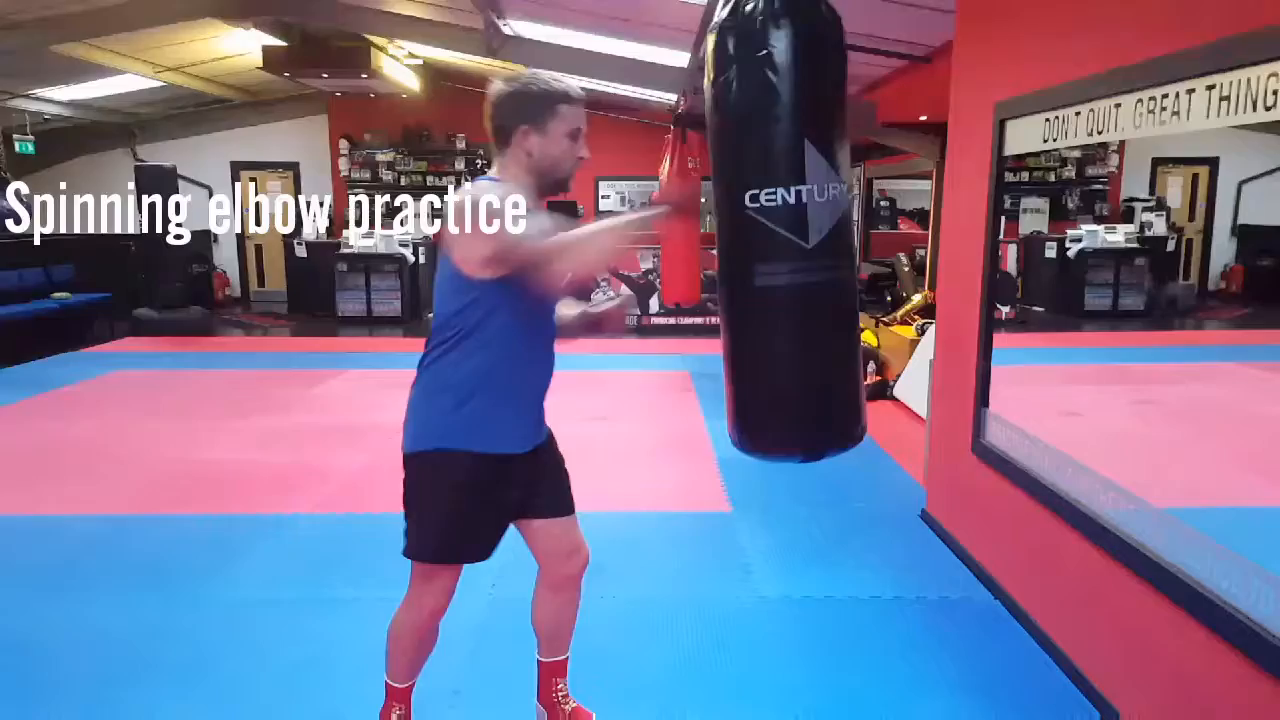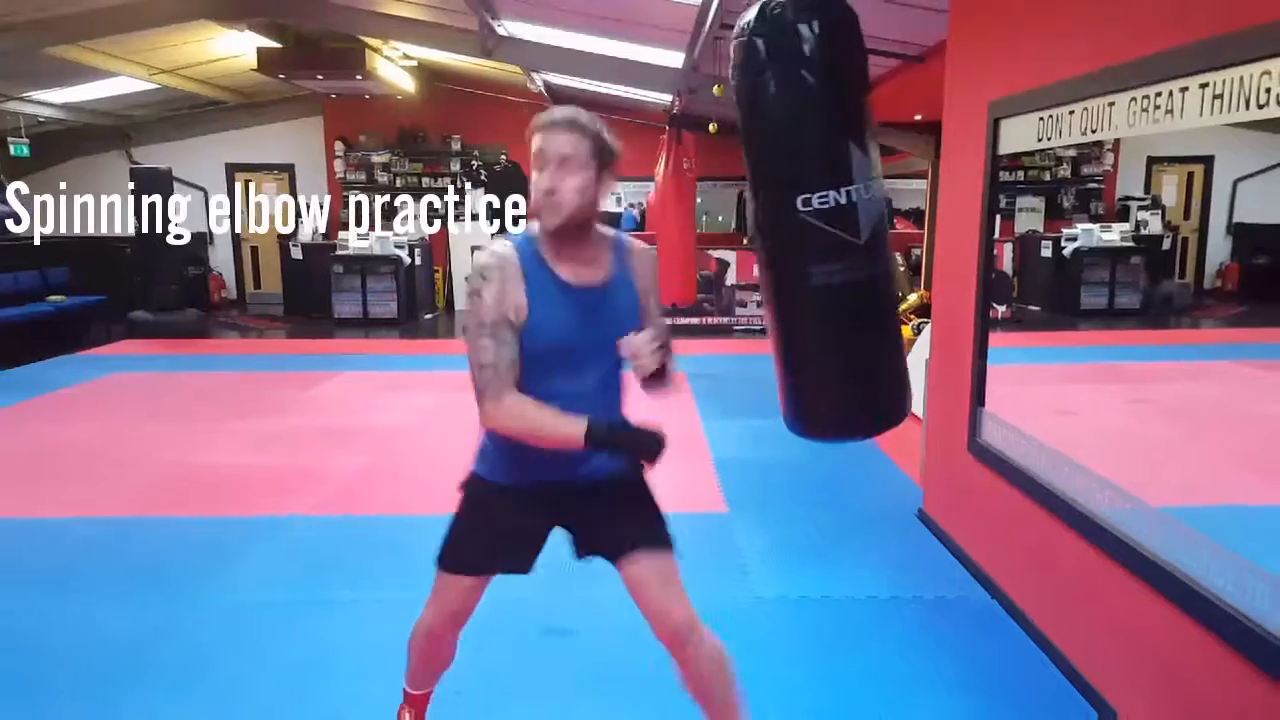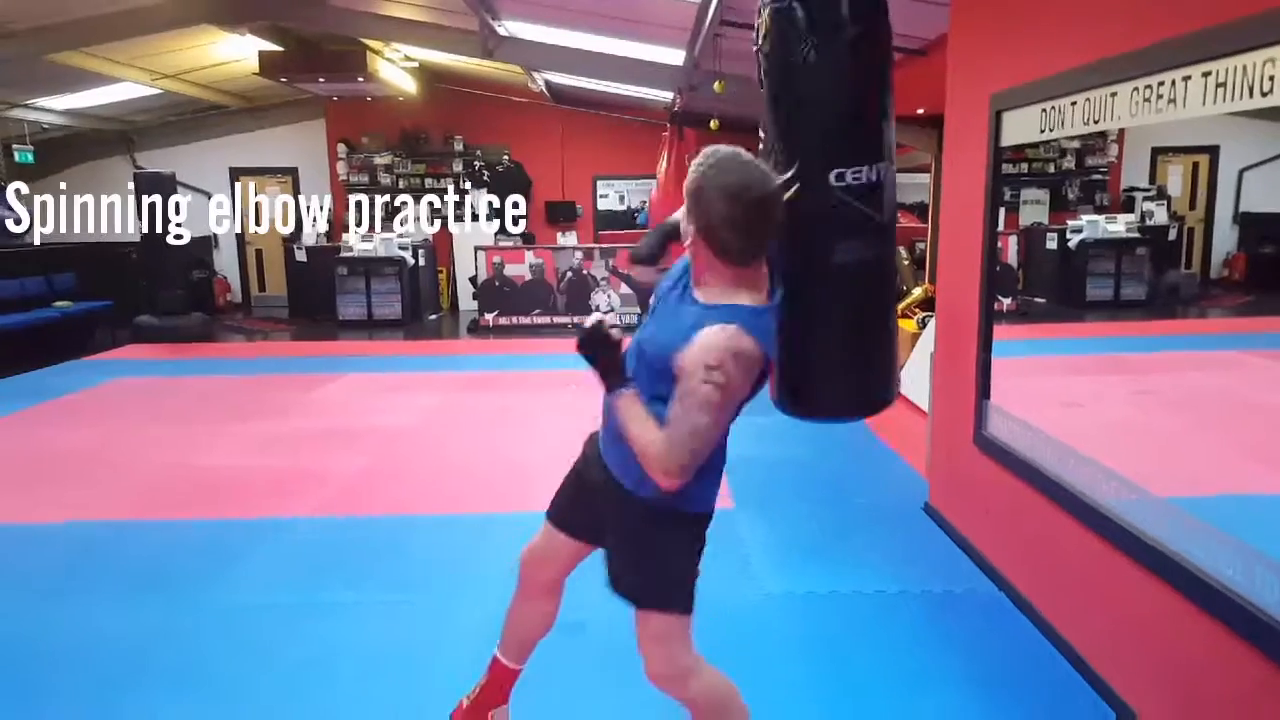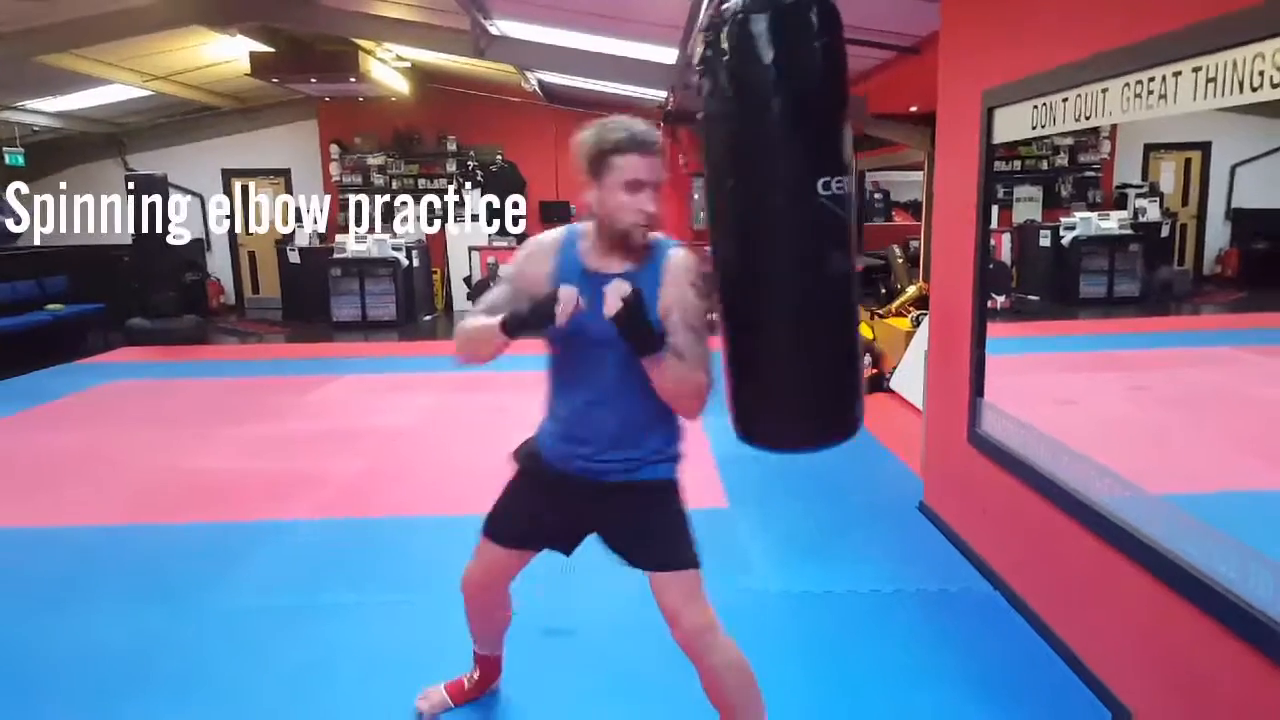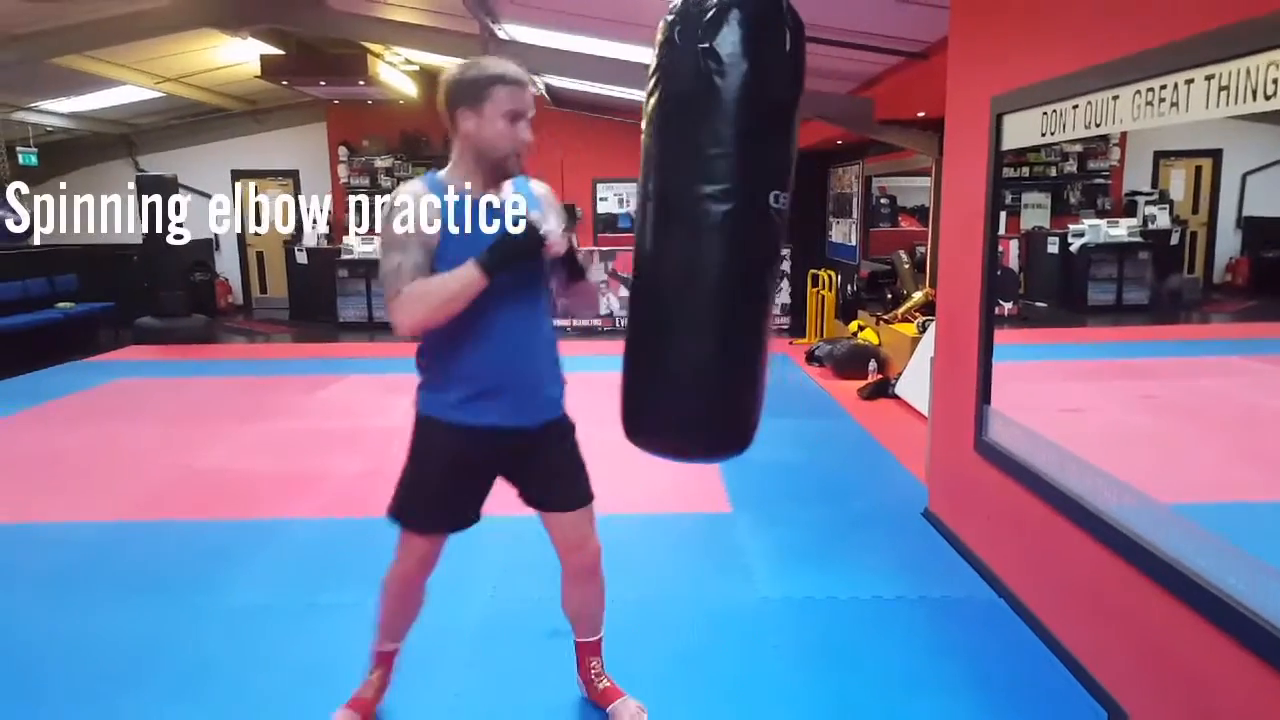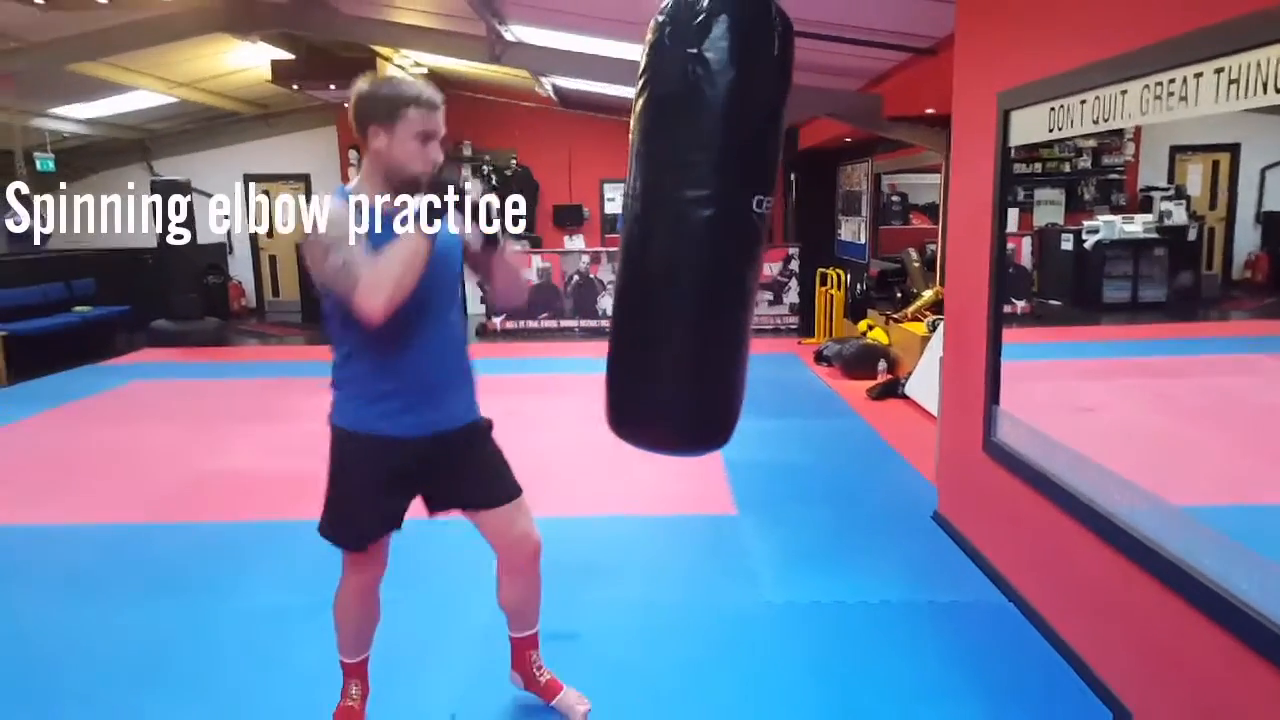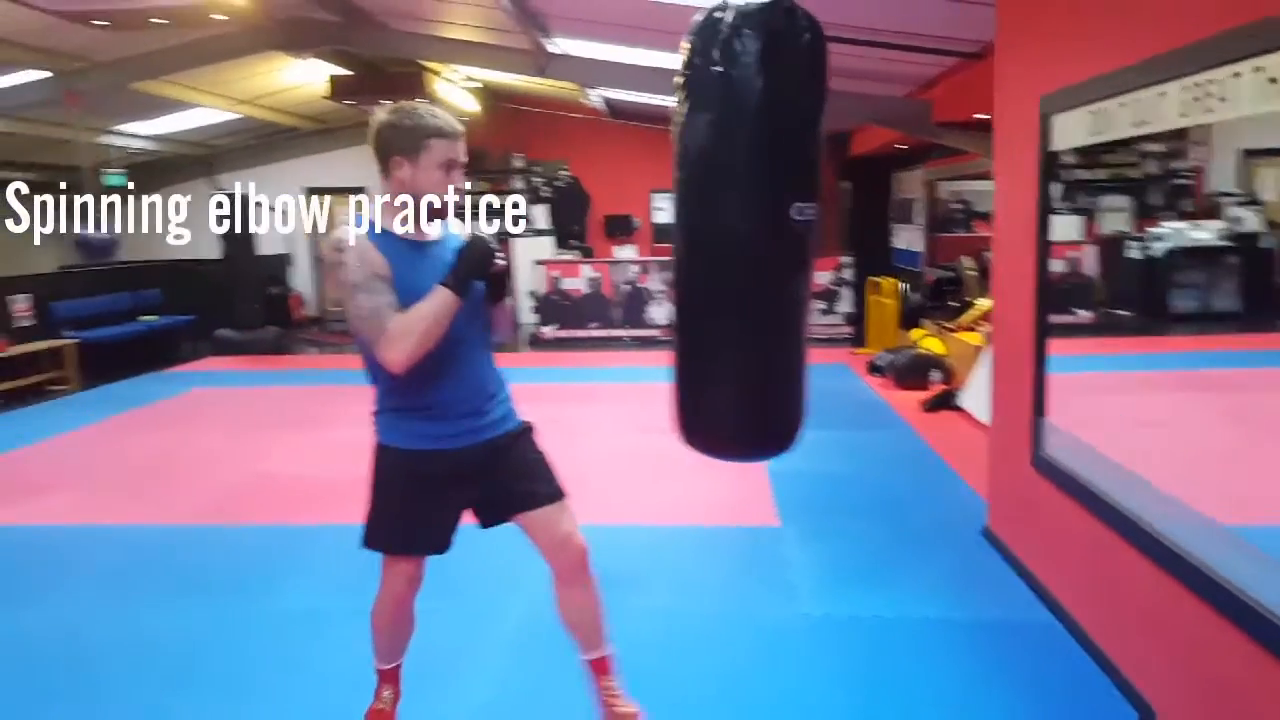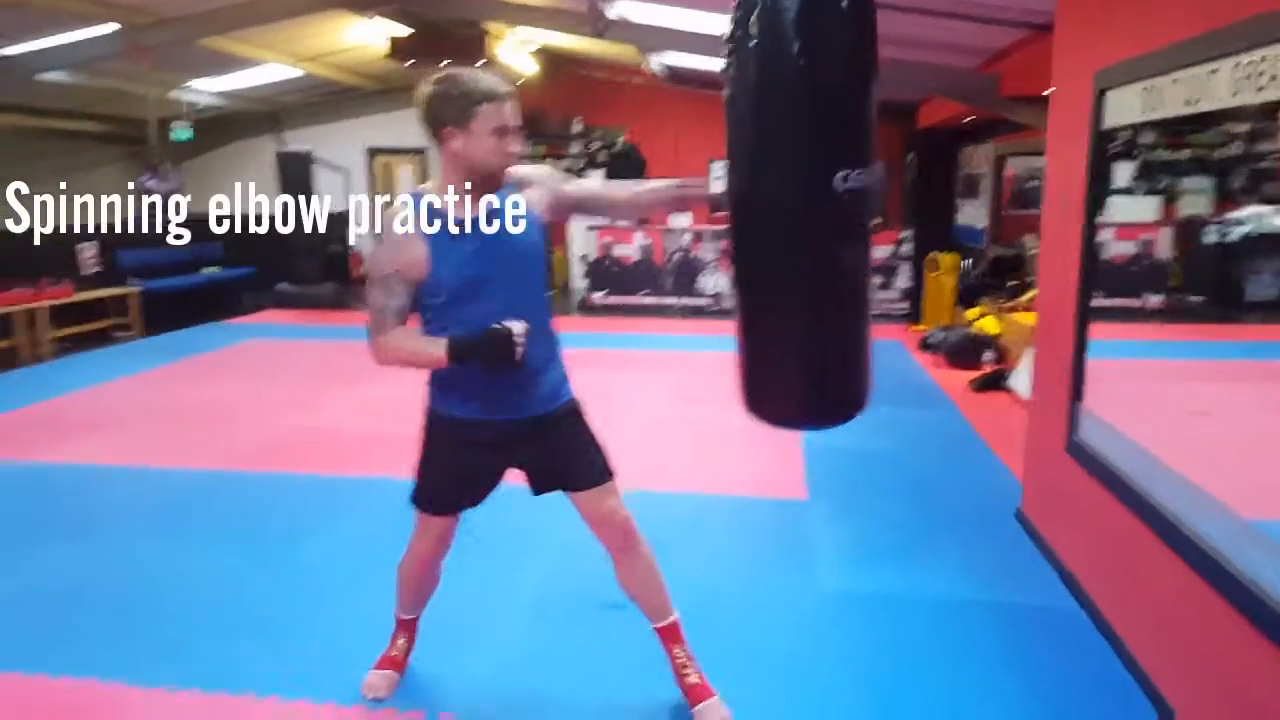
dt=0.4s
person 1, frame 1
left shoulder: (529, 210)
right shoulder: (488, 204)
right elbow: (561, 264)
left wrist: (592, 315)
right wrist: (651, 215)
left hip: (522, 434)
right hip: (455, 441)
left knee: (567, 559)
right knee: (432, 592)
person 1, frame 2
left shoulder: (629, 258)
right shoulder: (502, 269)
left elbow: (658, 357)
right elbow: (498, 405)
left wrist: (653, 355)
right wrist: (596, 433)
left hip: (605, 475)
right hip: (514, 475)
left knee: (677, 621)
right knee: (445, 611)
person 1, frame 3
left shoulder: (728, 343)
right shoulder: (711, 252)
left elbow: (668, 469)
left wrist: (614, 379)
left hip: (662, 502)
right hip: (609, 459)
left knee: (669, 665)
right knee: (538, 566)
person 1, frame 4
left shoulder: (675, 269)
right shoulder: (548, 252)
left elbow: (692, 399)
right elbow: (467, 343)
left wrist: (643, 342)
right wrist: (522, 319)
left hip: (642, 478)
right hip: (557, 462)
left knee: (695, 624)
right knee: (482, 579)
person 1, frame 5
left shoulder: (538, 198)
right shoulder: (419, 203)
right elbow: (406, 316)
right wrist: (492, 261)
left hip: (540, 416)
right hip: (453, 421)
left knee: (581, 551)
right knee: (414, 557)
person 1, frame 6
right shoulder: (334, 216)
left elbow: (515, 297)
right elbow: (374, 302)
left wrist: (488, 239)
right wrist: (425, 226)
left hip: (455, 422)
right hip: (371, 432)
left knee: (522, 545)
right knee: (363, 571)
left ankle: (526, 664)
person 1, frame 7
left shoulder: (457, 231)
right shoulder: (361, 248)
right elbow: (395, 351)
left wrist: (495, 288)
right wrist: (457, 280)
left hip: (496, 430)
right hip: (414, 448)
left knee: (570, 551)
right knee: (401, 579)
person 1, frame 8
left shoulder: (531, 190)
right shoulder: (408, 231)
left elbow: (618, 200)
right elbow: (383, 342)
left wrist: (696, 190)
right wrist: (461, 349)
left hip: (547, 405)
right hip: (463, 416)
left knee: (618, 528)
right knee: (430, 538)
left ankle: (685, 665)
right ankle: (400, 642)
